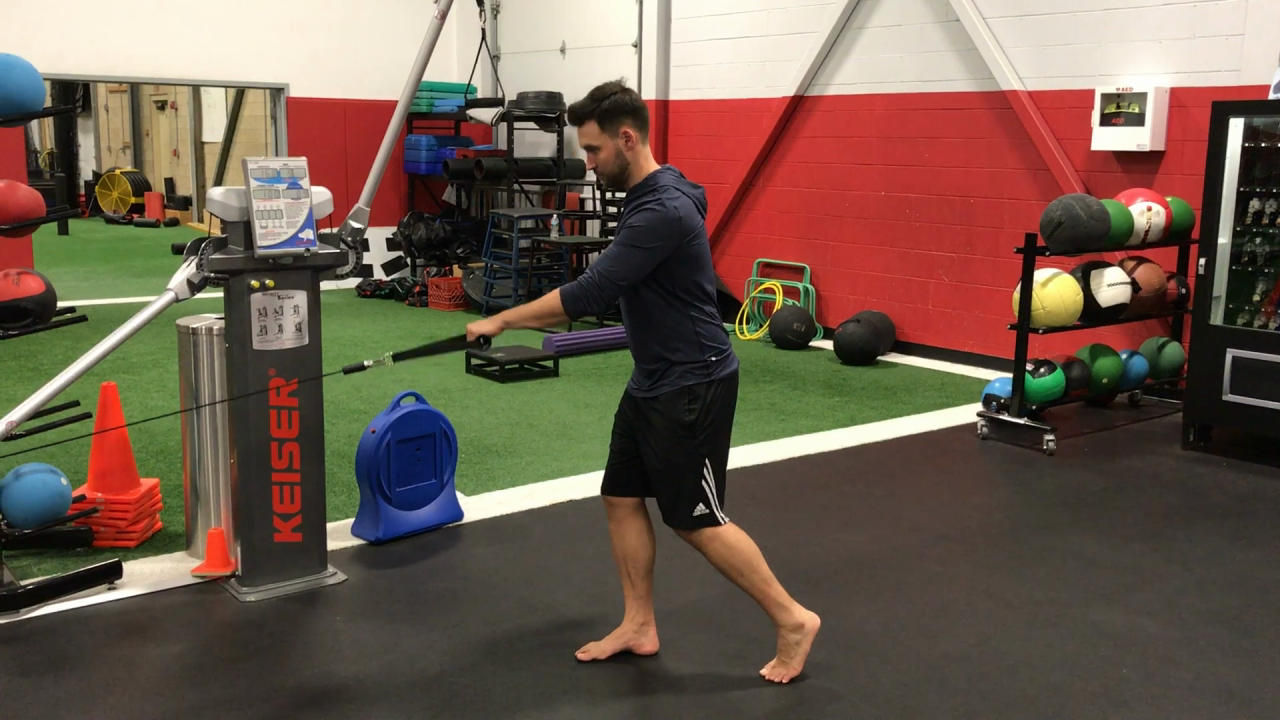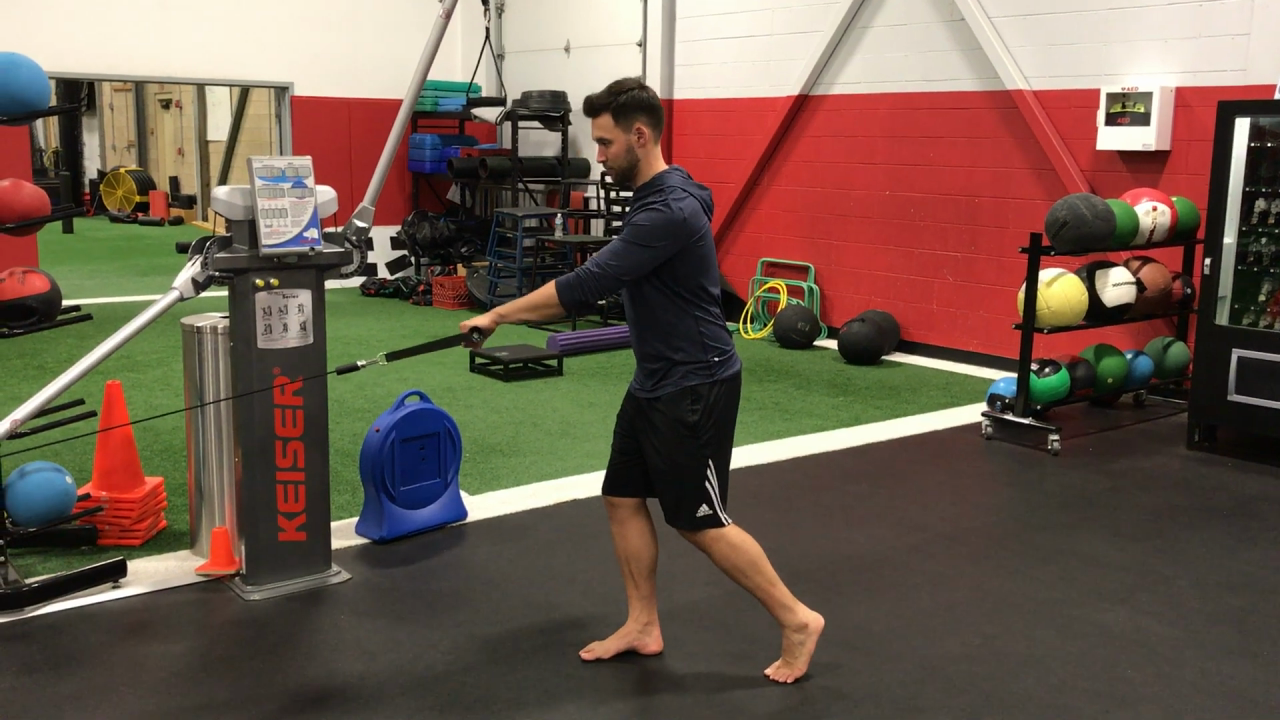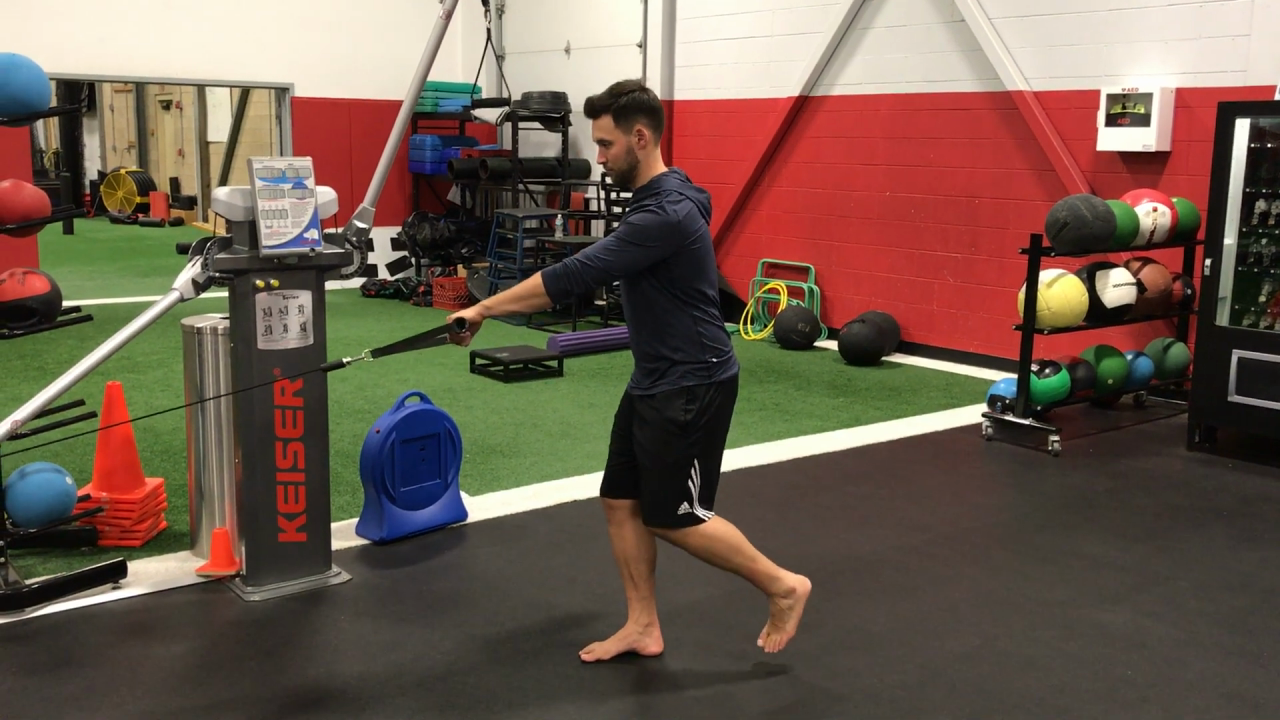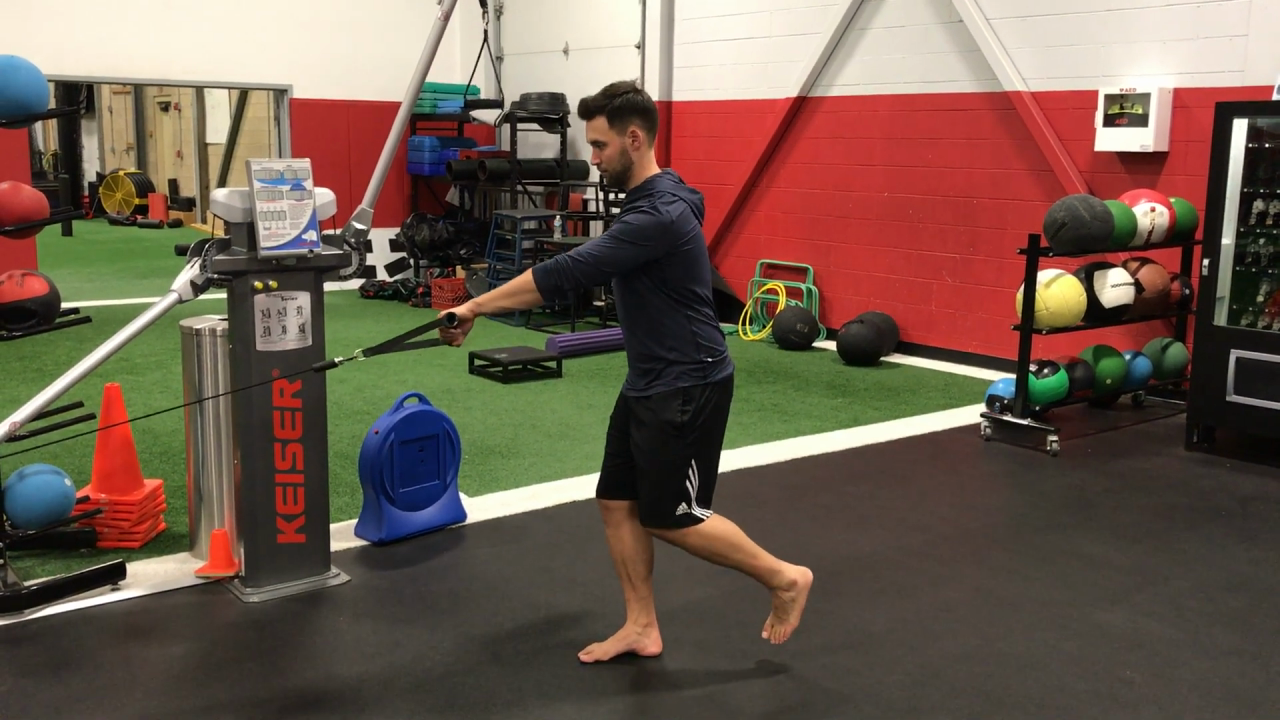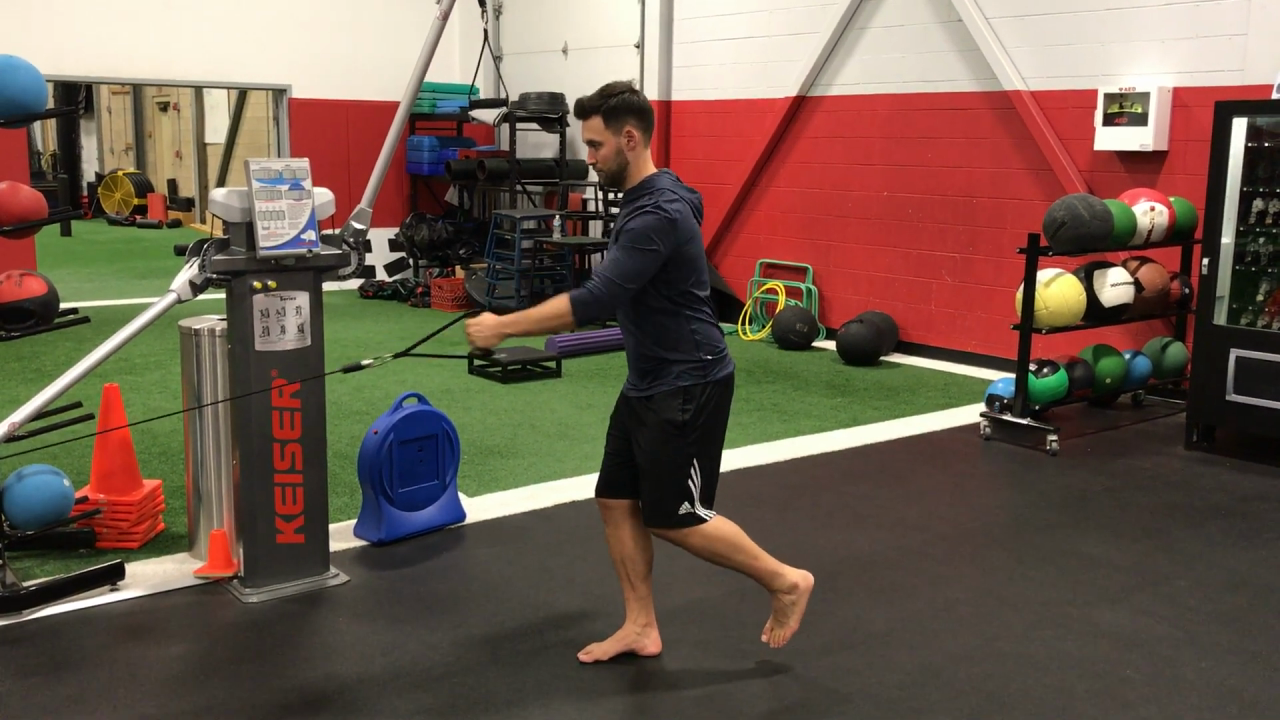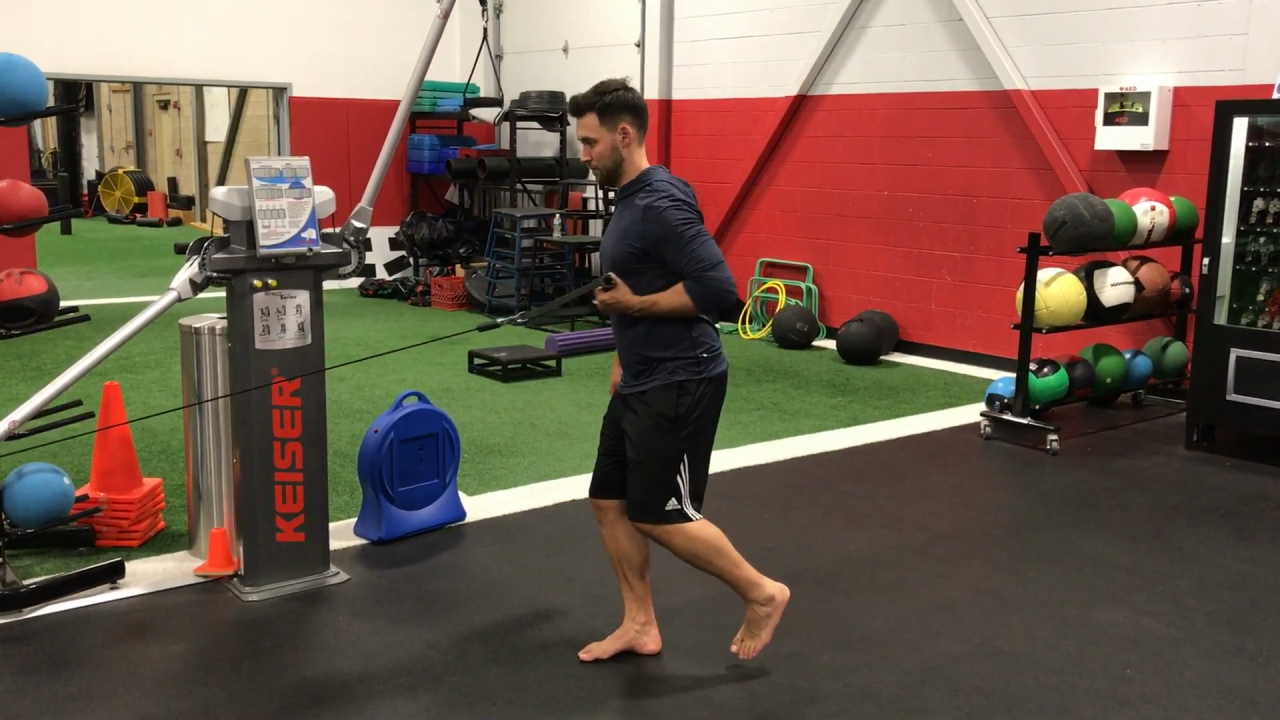
dt=0.5s
person 1, frame 1
left shoulder: (663, 211)
right shoulder: (647, 198)
left elbow: (589, 293)
left wrist: (501, 320)
left hip: (692, 385)
right hip: (655, 380)
left knee: (697, 520)
right knee: (621, 499)
left ankle: (792, 621)
right ankle: (639, 627)
person 1, frame 2
left shoulder: (669, 211)
right shoulder: (653, 199)
left elbow: (586, 285)
left wrist: (497, 315)
left hip: (695, 386)
right hip: (656, 381)
left knee: (699, 521)
right knee: (623, 499)
left ankle: (797, 620)
right ankle: (643, 626)
person 1, frame 3
left shoulder: (667, 214)
right shoulder: (653, 201)
left elbow: (574, 276)
left wrist: (484, 308)
left hip: (692, 385)
right hip: (655, 380)
left knee: (674, 517)
right knee: (621, 501)
left ankle: (782, 588)
right ankle: (643, 626)
person 1, frame 4
left shoulder: (658, 215)
right shoulder: (648, 200)
left elbow: (569, 272)
left wrist: (475, 306)
left hip: (687, 386)
right hip: (650, 382)
left knee: (672, 518)
right knee: (618, 503)
left ankle: (784, 579)
right ankle: (642, 628)
person 1, frame 5
left shoulder: (657, 213)
right shoulder: (644, 201)
left elbow: (596, 300)
left wrist: (505, 325)
left hip: (688, 384)
right hip: (651, 381)
left knee: (674, 518)
right knee: (616, 502)
left ankle: (785, 582)
right ankle: (641, 627)
person 1, frame 6
left shoulder: (661, 206)
right shoulder: (631, 200)
left elbow: (716, 290)
left wrist: (633, 304)
right wrist: (622, 357)
left hip: (680, 382)
right hip: (643, 379)
left knee: (660, 515)
right knee: (609, 502)
left ankle: (761, 593)
right ankle: (640, 626)
